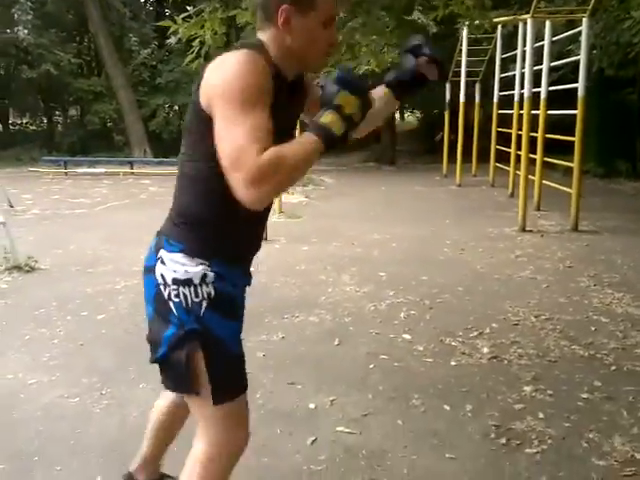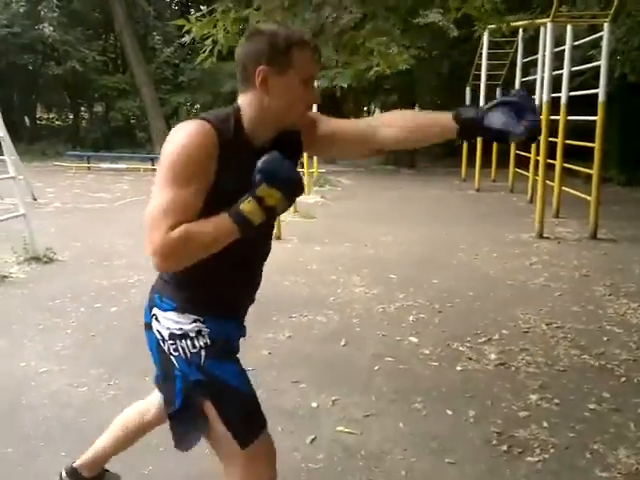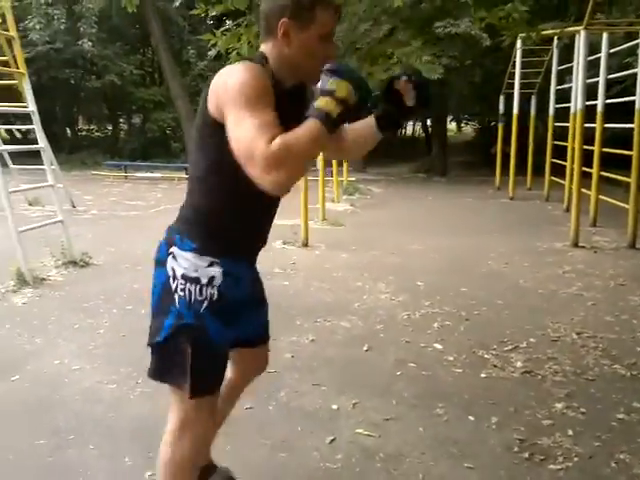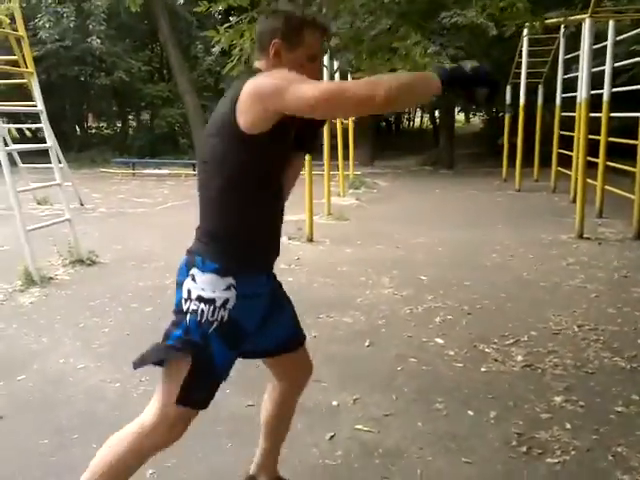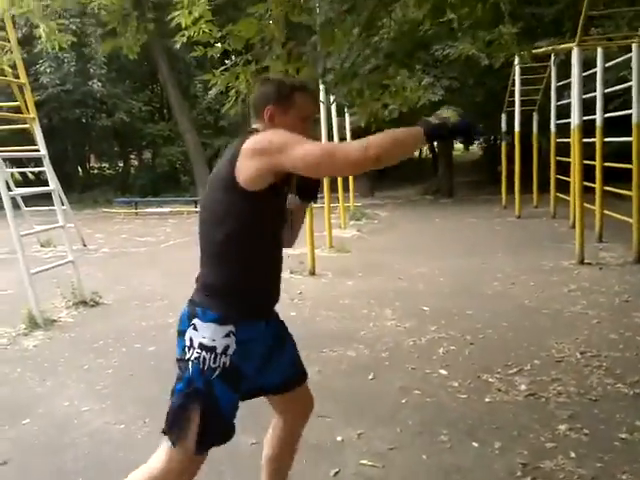
dt=0.2s
person 1, frame 1
left shoulder: (290, 79)
right shoulder: (239, 70)
left elbow: (353, 126)
right elbow: (255, 186)
left wrist: (399, 83)
right wrist: (329, 125)
left hip: (219, 264)
right hip: (190, 267)
left knee: (200, 385)
right knee: (227, 432)
person 1, frame 2
left shoulder: (293, 130)
right shoulder: (196, 138)
left elbow: (381, 131)
right elbow: (164, 251)
left wrist: (470, 121)
right wrist: (255, 206)
left hip: (216, 315)
right hip: (186, 320)
left knee: (168, 402)
person 1, frame 3
left shoulder: (291, 90)
right shoulder: (242, 80)
left elbow: (346, 146)
right elbow: (274, 173)
left wrist: (387, 113)
right wrist: (331, 106)
left hip: (236, 264)
right hip: (199, 265)
left knee: (251, 363)
right knee: (193, 417)
person 1, frame 4
left shoulder: (267, 110)
right shoulder: (266, 91)
right elbow: (369, 96)
left wrist: (300, 145)
right wrist: (448, 77)
left hip: (253, 277)
right hip: (219, 281)
left knee: (296, 373)
right knee: (163, 424)
person 1, frame 5
left shoulder: (257, 168)
right shoulder: (262, 148)
left elbow: (282, 236)
right elbow: (359, 157)
left wrist: (303, 194)
right wrist: (432, 129)
left hip: (256, 321)
right hip: (219, 329)
left knee: (296, 407)
